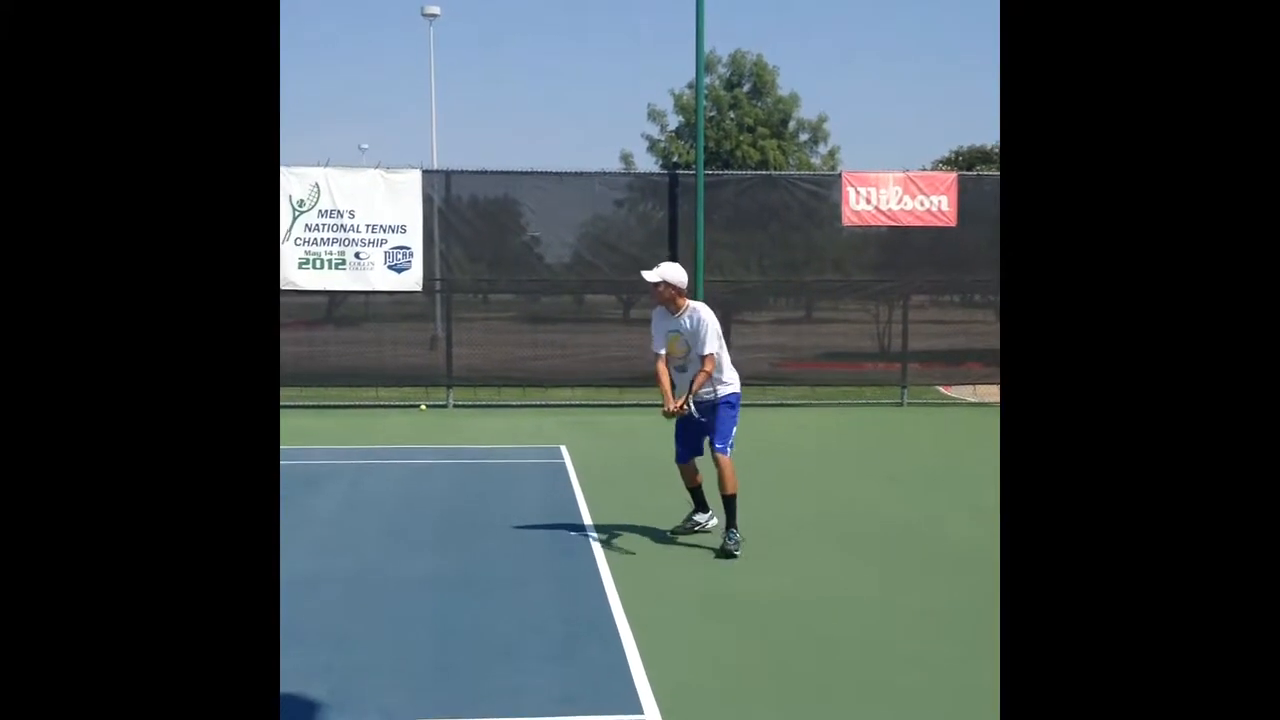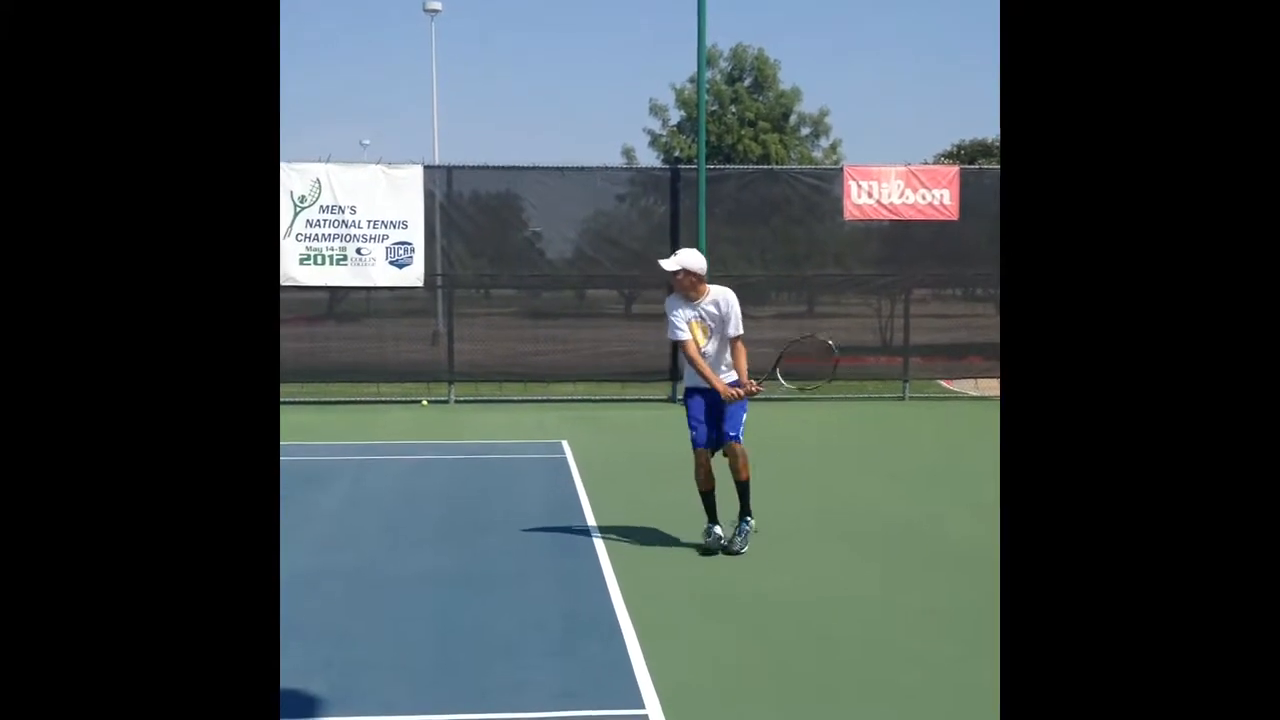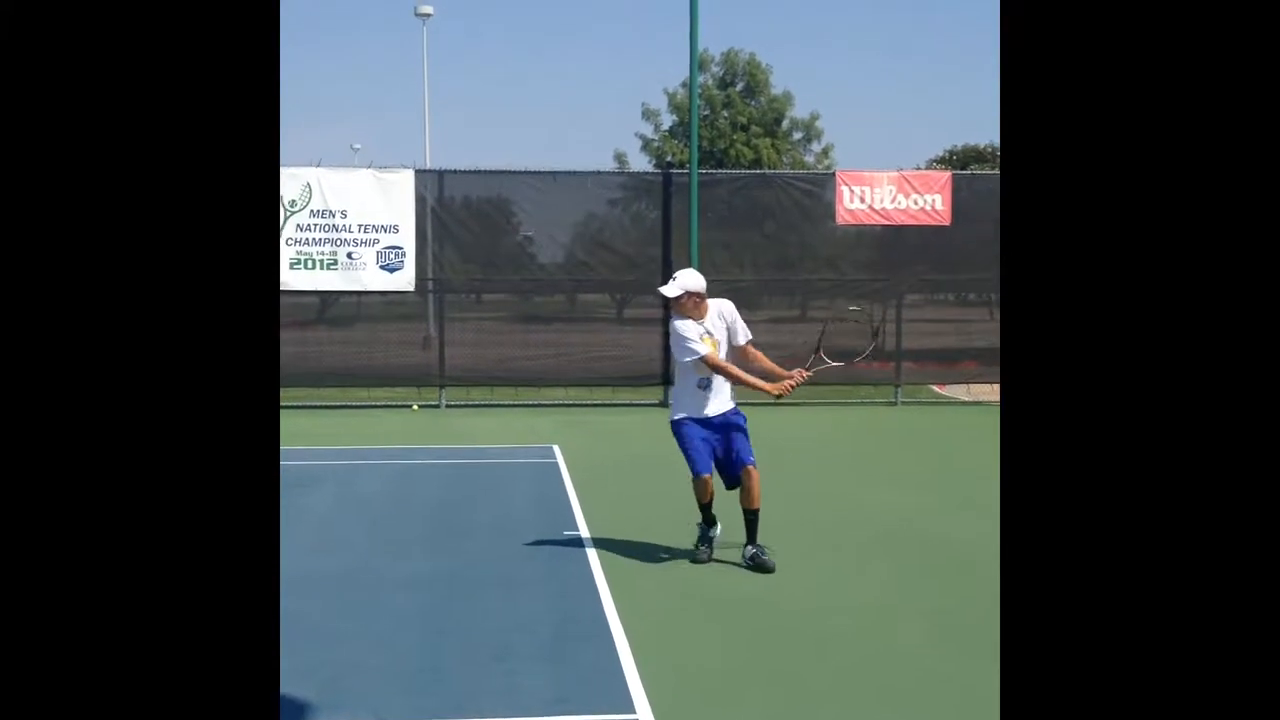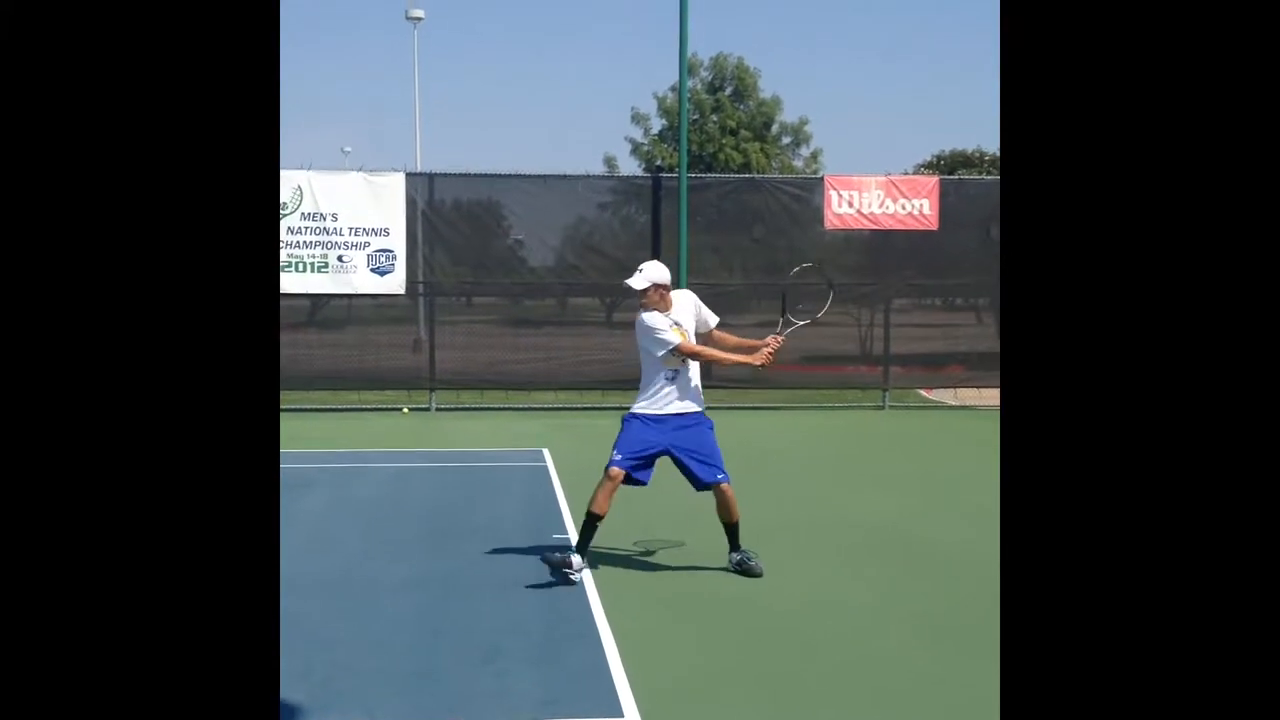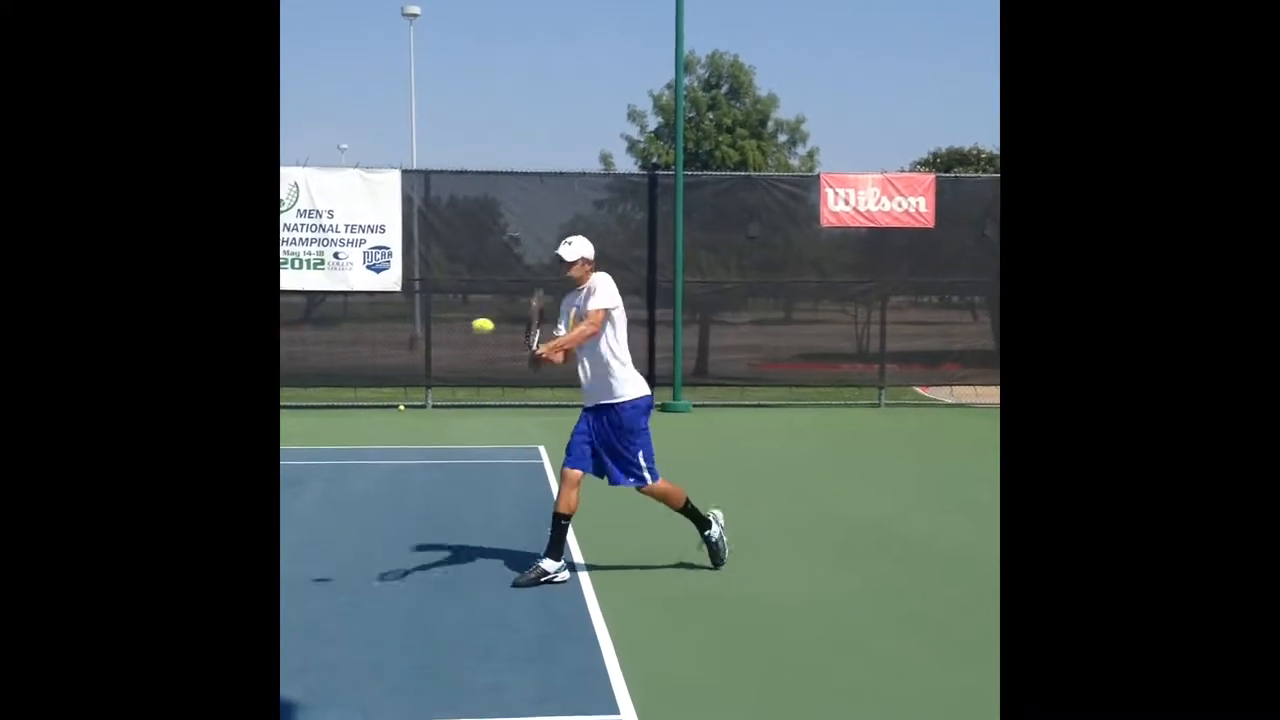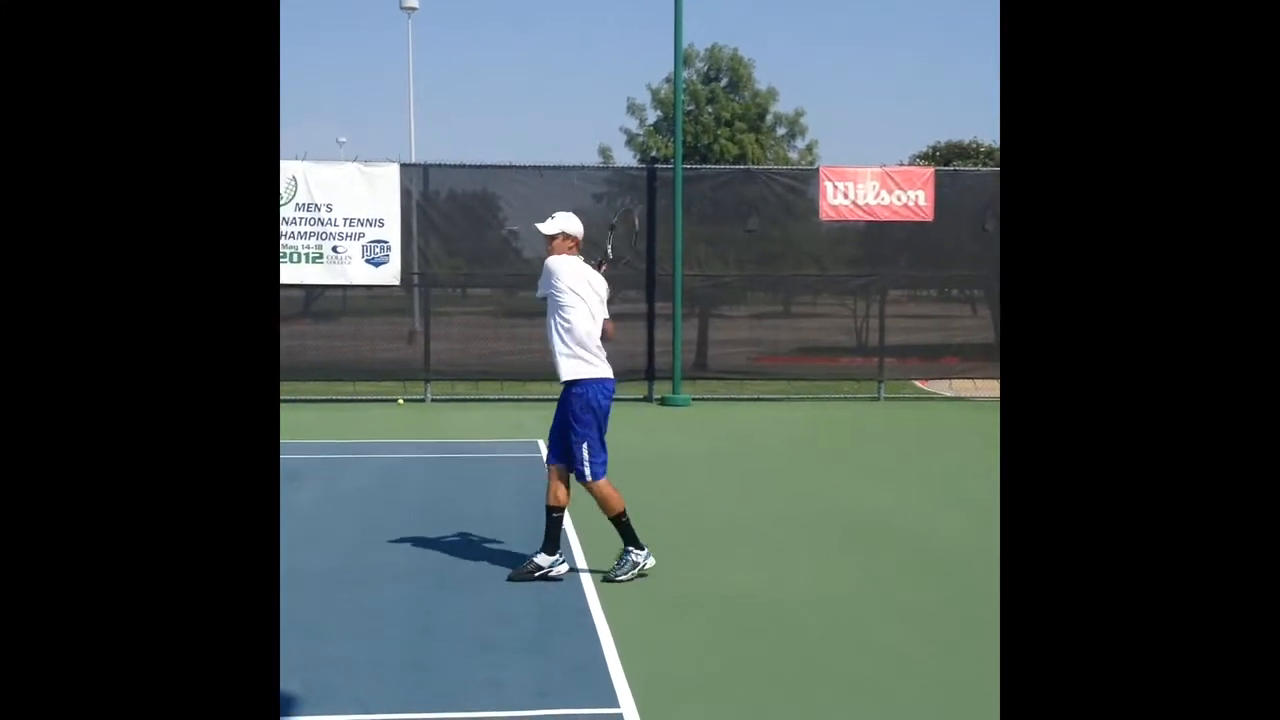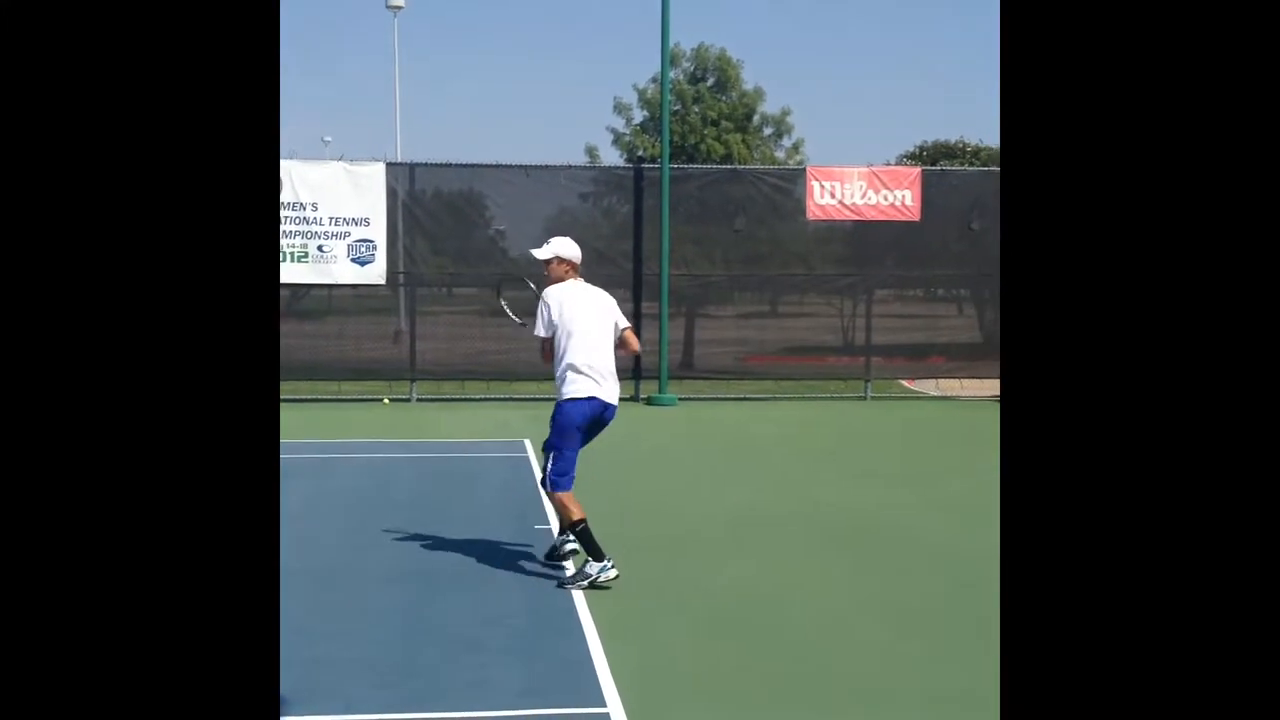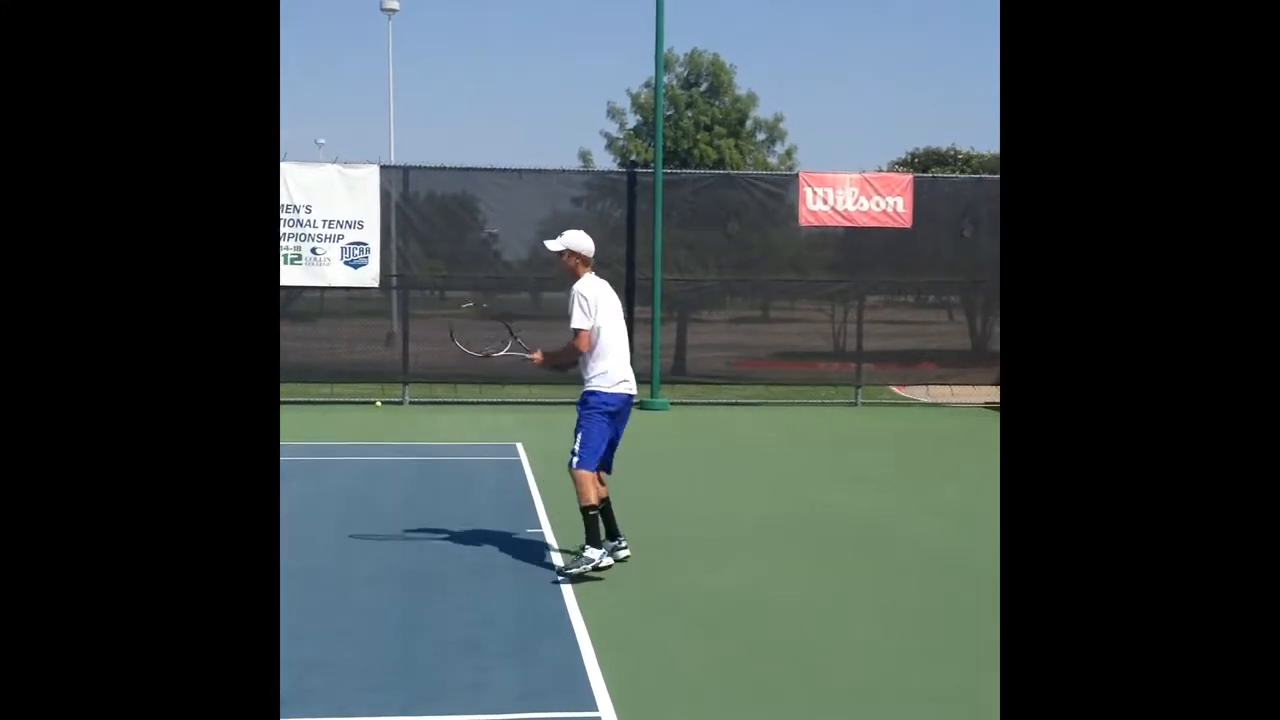
dt=0.3s
person 1, frame 1
left shoulder: (702, 315)
right shoulder: (659, 316)
left elbow: (708, 367)
right elbow: (661, 363)
left wrist: (685, 398)
right wrist: (669, 399)
left hip: (722, 392)
right hip: (689, 396)
left knee: (721, 455)
right knee: (683, 459)
left ankle: (732, 531)
right ankle: (702, 513)
person 1, frame 2
left shoulder: (724, 297)
right shoulder: (673, 305)
left elbow: (736, 345)
right elbow: (691, 354)
left wrist: (743, 381)
right wrist: (719, 386)
left hip: (730, 384)
right hip: (698, 387)
left knee: (733, 443)
right knee: (700, 450)
left ankle: (745, 518)
right ankle: (713, 526)
person 1, frame 3
left shoulder: (724, 309)
right shoulder: (680, 326)
left elbow: (747, 352)
right elbow: (719, 366)
left wrist: (783, 375)
right wrist: (767, 387)
left hip: (725, 411)
right hip: (689, 417)
left knee: (749, 470)
right knee: (703, 476)
left ankle: (752, 546)
right ankle: (708, 526)
person 1, frame 4
left shoulder: (687, 299)
right shoulder: (648, 320)
left elbow: (714, 336)
right elbow: (695, 352)
left wrist: (758, 346)
right wrist: (748, 359)
left hip: (689, 416)
right hip: (647, 416)
left knee: (721, 486)
right knee: (613, 475)
left ankle: (737, 551)
right ankle: (578, 557)
person 1, frame 5
left shoulder: (602, 284)
right shoulder: (568, 302)
left elbow: (591, 325)
right elbow: (564, 354)
left wrist: (556, 343)
right wrist: (550, 353)
left hip: (628, 402)
right hip: (596, 405)
left knee: (648, 484)
right knee: (570, 476)
left ankle: (707, 524)
right ankle: (553, 562)
person 1, frame 6
left shoulder: (555, 266)
right shoulder: (595, 278)
left elbow: (548, 295)
right elbow: (606, 332)
left hip: (587, 384)
right hip: (584, 384)
left knee: (592, 476)
right knee: (558, 468)
left ankle: (636, 551)
right ankle: (550, 557)
person 1, frame 7
left shoulder: (551, 294)
right shoulder: (604, 297)
left elbow: (547, 354)
right elbow: (634, 347)
left hip: (577, 399)
right hip: (607, 400)
left knee: (556, 485)
right knee: (553, 454)
left ankle: (599, 562)
right ankle: (567, 535)
person 1, frame 8
left shoulder: (582, 290)
right shoulder: (602, 288)
left elbow: (581, 345)
left wrist: (548, 358)
right wrist: (564, 361)
left hip: (603, 392)
right hip: (622, 390)
left knee: (581, 468)
right knee: (595, 469)
left ankle: (595, 549)
right ankle: (614, 541)
